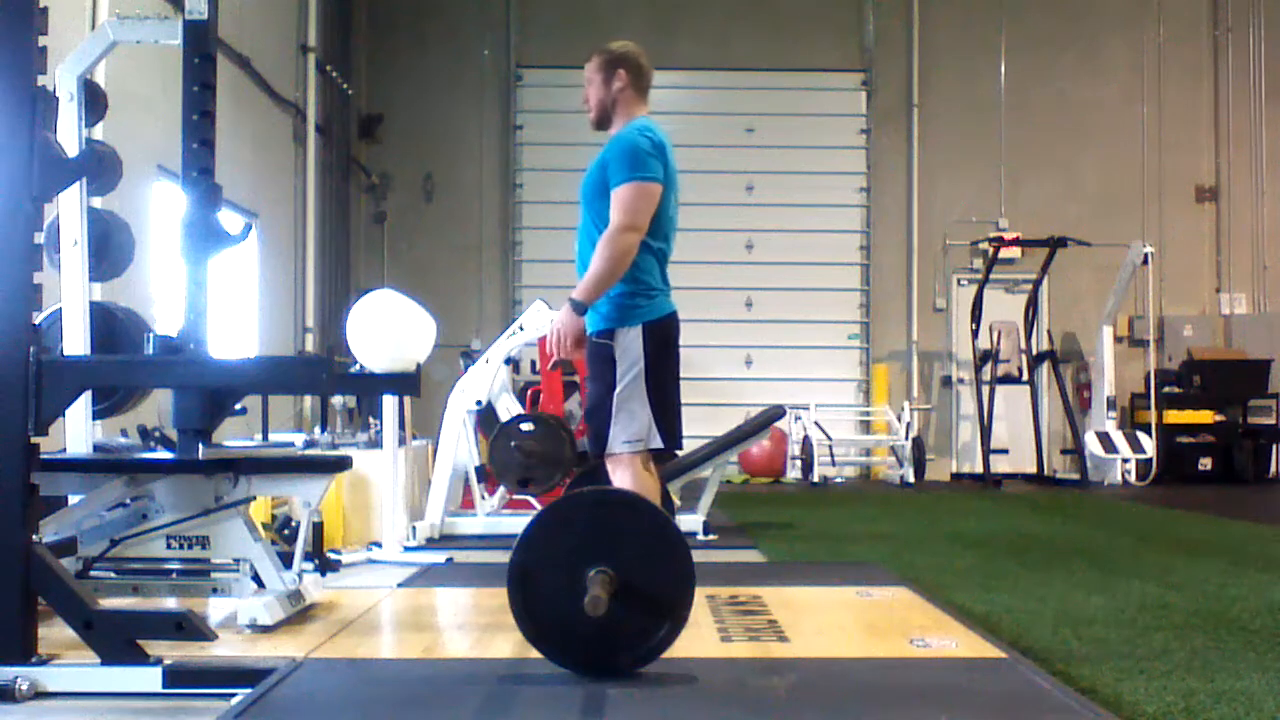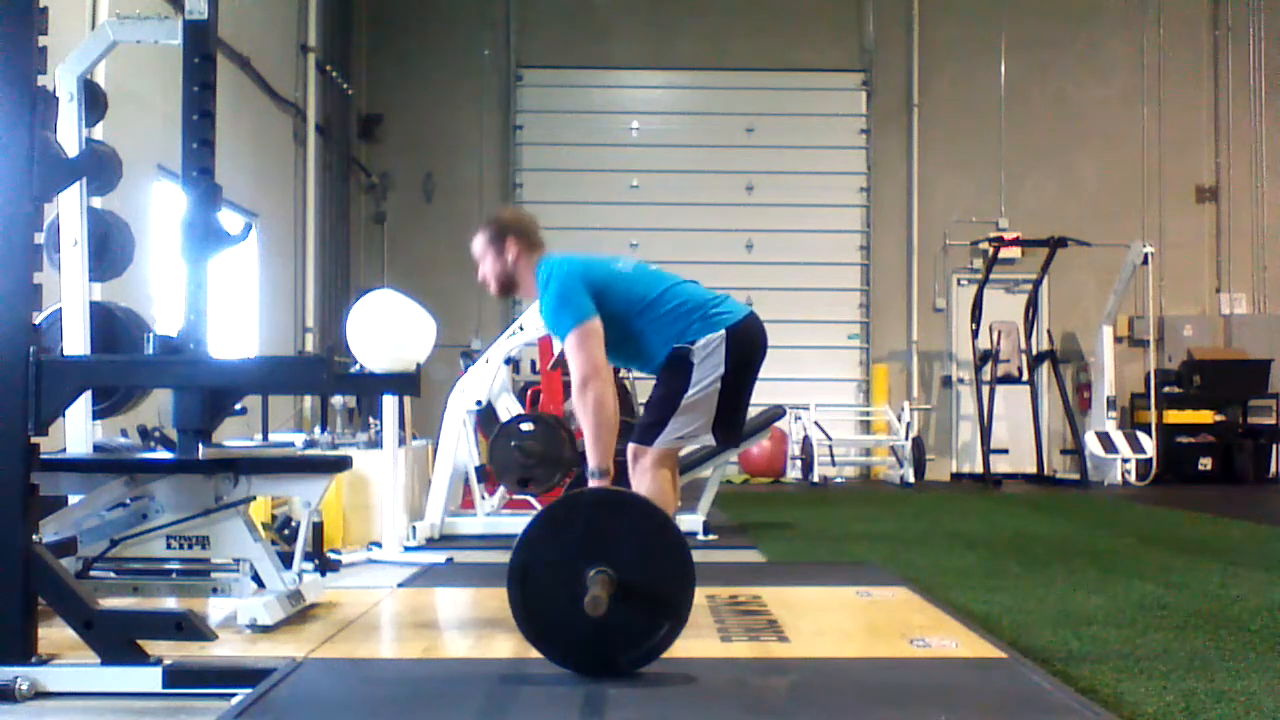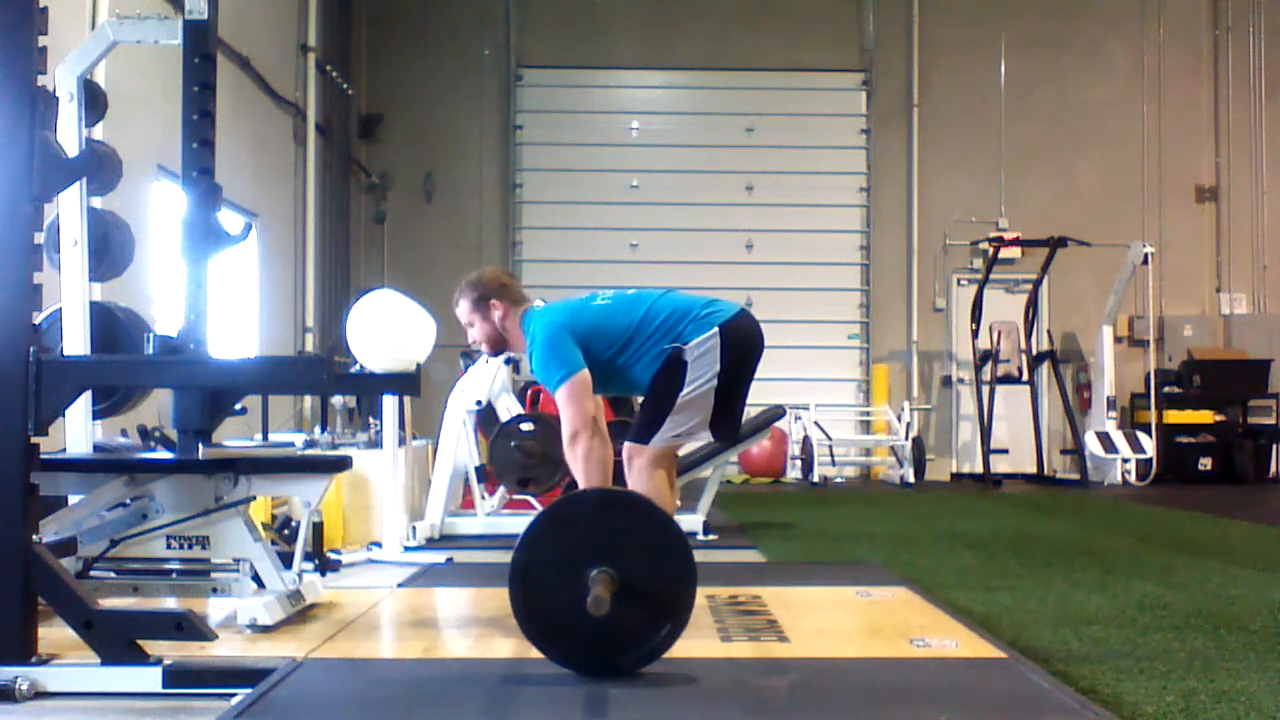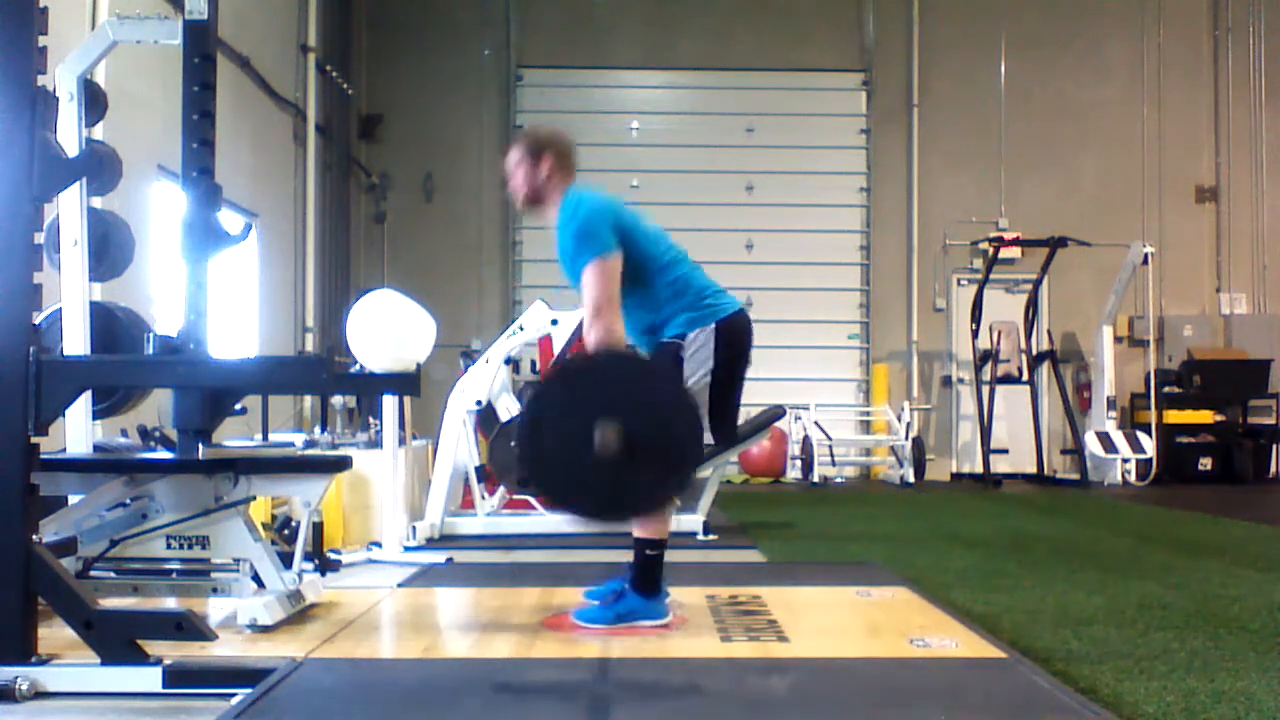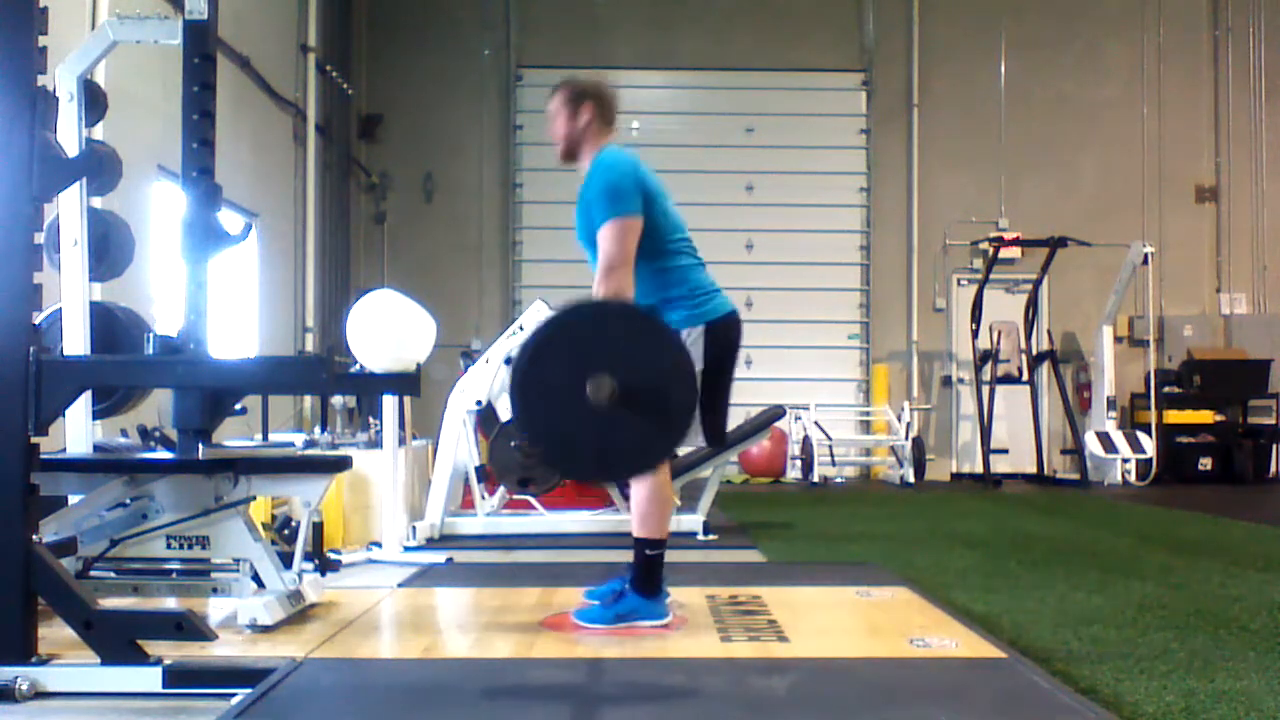
dt=1s
person 1, frame 1
left shoulder: (634, 144)
right shoulder: (634, 145)
left elbow: (626, 234)
left wrist: (575, 306)
right wrist: (590, 315)
left hip: (629, 324)
right hip: (632, 321)
left knee: (626, 453)
right knee: (630, 452)
person 1, frame 2
left shoulder: (558, 282)
right shoulder: (566, 274)
left elbow: (590, 384)
right elbow: (598, 383)
left wrist: (598, 476)
right wrist: (602, 471)
left hip: (718, 338)
right hip: (730, 335)
left knee: (646, 455)
right knee: (653, 455)
person 1, frame 3
left shoulder: (547, 334)
right shoulder: (553, 322)
left elbow: (579, 436)
right elbow: (594, 434)
left hip: (713, 338)
right hip: (727, 331)
left knee: (641, 455)
right knee: (654, 454)
person 1, frame 4
left shoulder: (582, 215)
right shoulder: (582, 212)
left elbow: (602, 313)
right elbow: (604, 312)
left hip: (702, 332)
right hip: (702, 329)
left ankle: (645, 595)
right ankle: (643, 580)
person 1, frame 5
left shoulder: (608, 172)
right shoulder: (614, 170)
left elbow: (615, 275)
right elbow: (620, 271)
left hip: (689, 325)
right hip: (688, 323)
left ankle: (646, 594)
right ankle: (644, 578)
